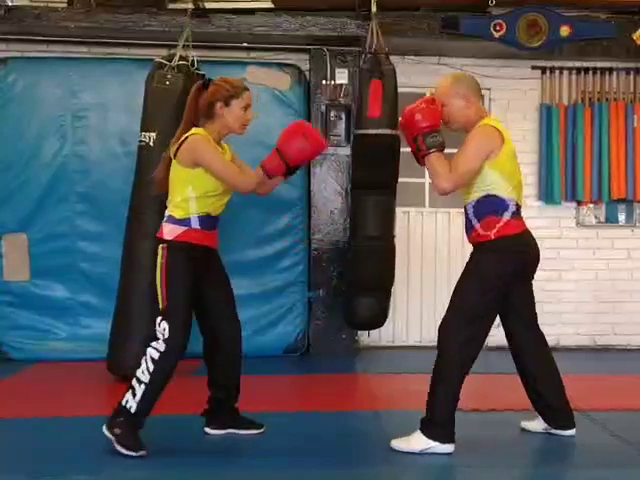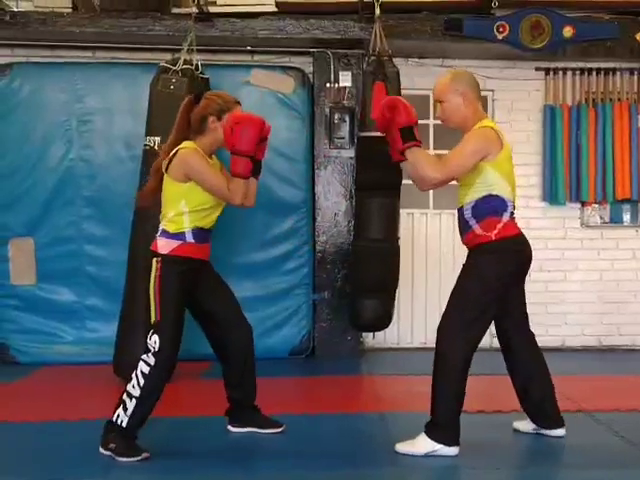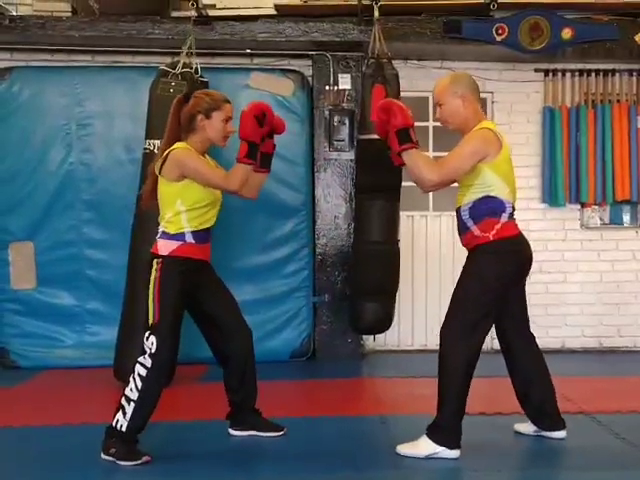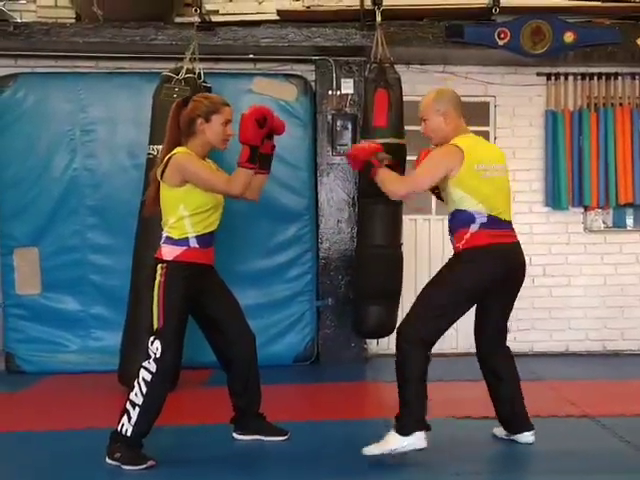
dt=0.5s
person 1, frame 1
left shoulder: (485, 133)
right shoulder: (488, 134)
left elbow: (446, 184)
right elbow: (450, 181)
left wrist: (431, 138)
right wrist: (423, 145)
left hip: (499, 250)
right hip: (514, 248)
left knee: (456, 334)
right knee: (525, 332)
left ankle: (436, 432)
right ankle: (558, 418)
person 1, frame 2
left shoulder: (484, 134)
right shoulder: (476, 138)
left elbow: (434, 173)
right elbow: (425, 180)
left wrist: (408, 135)
right wrist: (400, 145)
left hip: (496, 252)
right hip: (502, 251)
left knee: (454, 335)
right knee: (515, 333)
left ankle: (442, 435)
right ankle: (547, 418)
person 1, frame 3
left shoulder: (482, 136)
right shoulder: (477, 139)
left elbow: (433, 177)
right elbow: (429, 182)
left wrist: (403, 138)
right wrist: (399, 146)
left hip: (495, 253)
right hip: (505, 252)
left knee: (457, 338)
right knee: (516, 335)
left ankle: (444, 438)
right ankle: (548, 420)
person 1, frame 4
left shoulder: (449, 152)
right shoulder: (493, 151)
left elbow: (400, 191)
left wrist: (371, 163)
left hip: (478, 259)
right hip: (510, 256)
left knee: (414, 333)
right knee: (492, 341)
left ankle: (409, 427)
right ankle: (517, 425)
person 2, frame 1
left shoulder: (221, 147)
right shoulder: (196, 141)
left elbow: (260, 184)
right elbow: (245, 184)
left wrist: (291, 161)
right wrist: (284, 156)
left hip: (204, 250)
right hip: (177, 249)
left knee: (225, 332)
right knee: (172, 336)
left ankle: (221, 414)
right ankle: (123, 423)
person 2, frame 2
left shoulder: (211, 161)
right shoulder: (187, 155)
left elbow: (247, 199)
right elbow: (235, 196)
left wrist: (253, 153)
right wrist: (241, 153)
left hip: (199, 263)
right hip: (172, 263)
left knee: (238, 333)
right knee: (163, 350)
left ankle: (243, 412)
right ankle: (117, 433)
person 2, frame 3
left shoulder: (205, 161)
right shoulder: (180, 155)
left elbow: (250, 190)
right elbow: (233, 183)
left wrist: (265, 146)
right wrist: (249, 141)
left hip: (199, 265)
right hip: (171, 265)
left knee: (238, 336)
right knee: (159, 352)
left ankle: (244, 416)
right ankle: (118, 438)
person 2, frame 4
left shoulder: (205, 164)
right shoulder: (180, 160)
left elbow: (251, 192)
right elbow: (234, 187)
left wrist: (264, 148)
right wrist: (250, 145)
left hip: (203, 269)
right hip: (176, 270)
left knee: (241, 341)
right knee: (164, 357)
left ankle: (248, 420)
right ankle: (122, 443)
